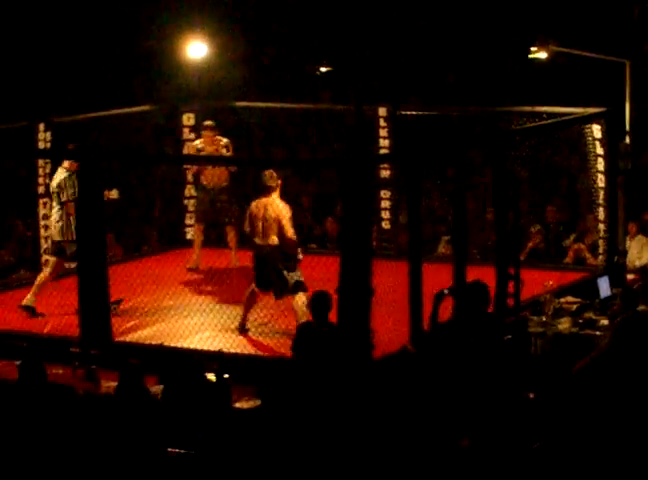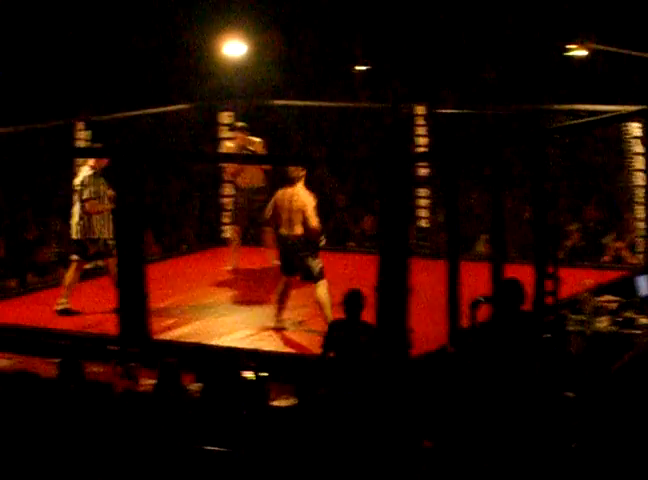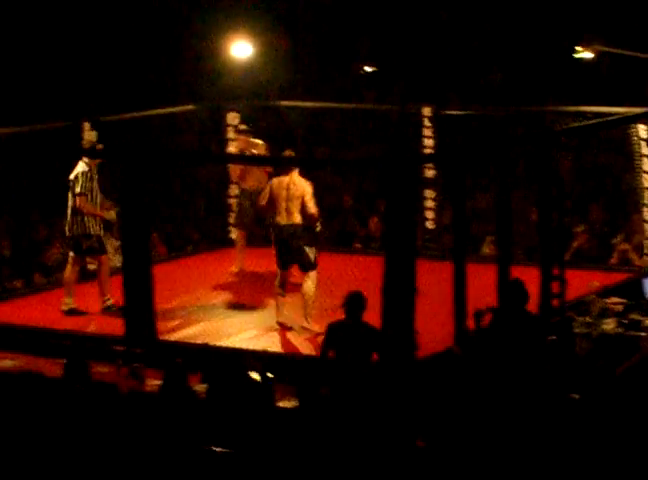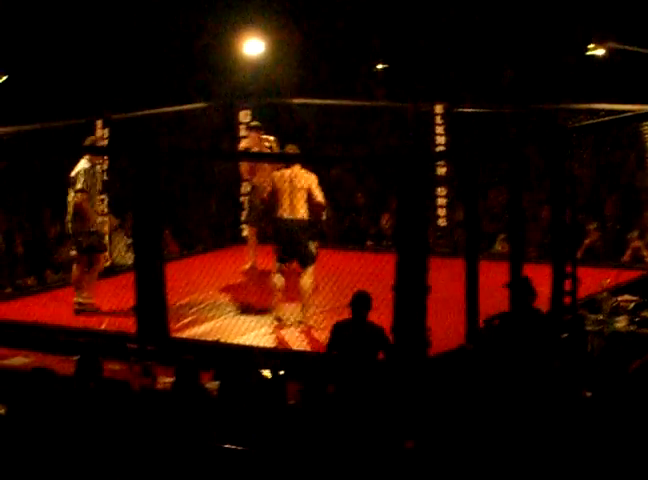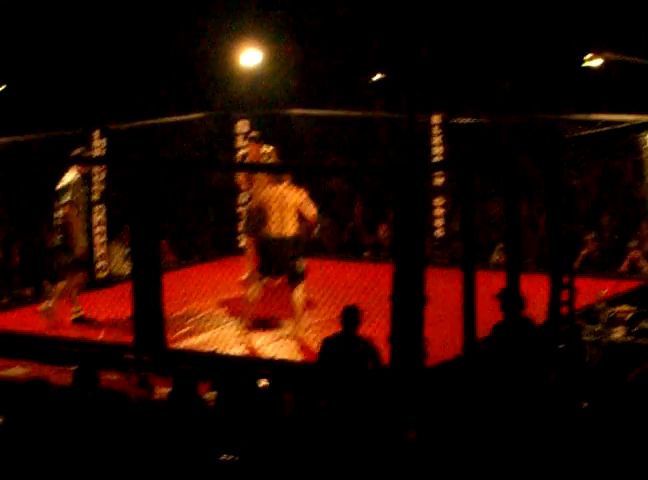
dt=0.1s
person 1, frame 1
left shoulder: (255, 205)
right shoulder: (281, 207)
left elbow: (248, 229)
right elbow: (289, 236)
right wrist: (296, 251)
left hip: (260, 250)
right hip: (277, 252)
left knee: (257, 287)
right knee: (299, 291)
left ankle: (242, 323)
person 1, frame 2
left shoulder: (279, 194)
right shoulder: (307, 197)
left elbow: (269, 217)
right elbow: (313, 225)
right wrist: (319, 237)
left hip: (284, 241)
right hip: (301, 242)
left knee: (287, 280)
right knee: (320, 282)
left ankle: (278, 320)
right ankle: (330, 324)
person 1, frame 3
left shoulder: (274, 183)
right shoulder: (304, 184)
left elbow: (262, 203)
right elbow: (312, 212)
right wrist: (315, 222)
left hip: (280, 229)
right hip: (298, 230)
left knee: (283, 273)
right knee: (310, 274)
left ankle: (280, 316)
right ankle: (308, 319)
person 1, frame 4
left shoulder: (276, 176)
right shoulder: (309, 177)
right elbow: (320, 201)
right wrist: (320, 212)
left hip: (282, 224)
right hip: (301, 225)
left knee: (281, 266)
right knee: (308, 270)
left ankle: (276, 305)
right ankle: (304, 314)
person 1, frame 5
left shoulder: (263, 192)
right shoulder: (297, 194)
left elbow: (253, 213)
right elbow: (312, 216)
right wrist: (310, 226)
left hip: (268, 241)
right hip: (288, 242)
left knee: (259, 280)
right knee: (298, 285)
left ankle: (246, 317)
right ankle: (297, 329)
person 2, frame 1
left shoulder: (65, 175)
right shoulder: (66, 178)
left elbow: (73, 199)
right elbow: (71, 209)
left hip: (61, 229)
right hip: (69, 230)
left knee: (53, 267)
left ankle: (29, 301)
person 2, frame 2
left shoulder: (93, 175)
right shoulder: (89, 177)
left elbow: (107, 194)
right elbow: (90, 207)
left wrist: (115, 197)
right wrist: (113, 205)
left hip: (82, 230)
right hip: (90, 230)
left knee: (77, 266)
right knee: (112, 263)
left ankle: (62, 304)
person 2, frame 3
left shoulder: (86, 171)
right shoulder: (84, 172)
left elbow: (94, 198)
right elbow: (81, 203)
left wrist: (108, 206)
right wrist: (103, 214)
left hip: (78, 226)
right hip: (84, 226)
left knee: (74, 263)
right knee: (103, 260)
left ankle: (69, 303)
right ankle: (106, 302)
person 2, frame 4
left shoulder: (88, 167)
right shoulder: (86, 169)
right elbow: (80, 199)
right wrist: (96, 221)
left hip: (80, 224)
right hip: (84, 224)
left knee: (80, 262)
right knee: (99, 259)
left ankle: (80, 301)
right ankle: (84, 298)
person 2, frame 5
left shoulder: (70, 180)
right shoulder: (74, 181)
right elbow: (68, 211)
right wrist: (76, 239)
left hip: (71, 238)
right hip: (71, 239)
left knee: (76, 275)
right knee: (76, 276)
left ankle: (77, 312)
right ankle: (49, 306)
person 3, frame 1
left shoulder: (225, 143)
right shoulder: (197, 146)
left elbow: (233, 168)
right elbow: (193, 171)
left wrist: (226, 154)
right wrist: (198, 156)
left hip: (223, 188)
right hip: (205, 189)
left knee: (230, 225)
right knee: (199, 224)
left ankle: (234, 258)
right ankle: (195, 260)
person 3, frame 2
left shoulder: (258, 143)
right shoulder: (229, 147)
left elbow: (267, 166)
right elbow: (229, 174)
left wrist: (254, 155)
left hip: (259, 189)
right hip: (242, 190)
right knee: (236, 226)
left ankle: (272, 257)
right ankle: (234, 261)
person 3, frame 3
left shoulder: (260, 146)
right shoulder: (232, 150)
left elbow: (270, 168)
right elbow: (234, 178)
right wrist: (240, 163)
left hip: (263, 191)
right hip: (246, 193)
right knee: (240, 229)
right ankle: (240, 263)
person 3, frame 4
left shoulder: (271, 142)
right shoulder: (244, 147)
right elbow: (245, 174)
left wrist: (271, 153)
right wrist: (247, 159)
right hip: (257, 189)
right knee: (251, 226)
right ankle: (252, 260)
person 3, frame 5
left shoulder: (270, 151)
right shoulder: (243, 156)
right elbow: (241, 182)
left wrist: (270, 161)
right wrist: (241, 165)
right knee: (249, 236)
right ankle: (251, 270)
